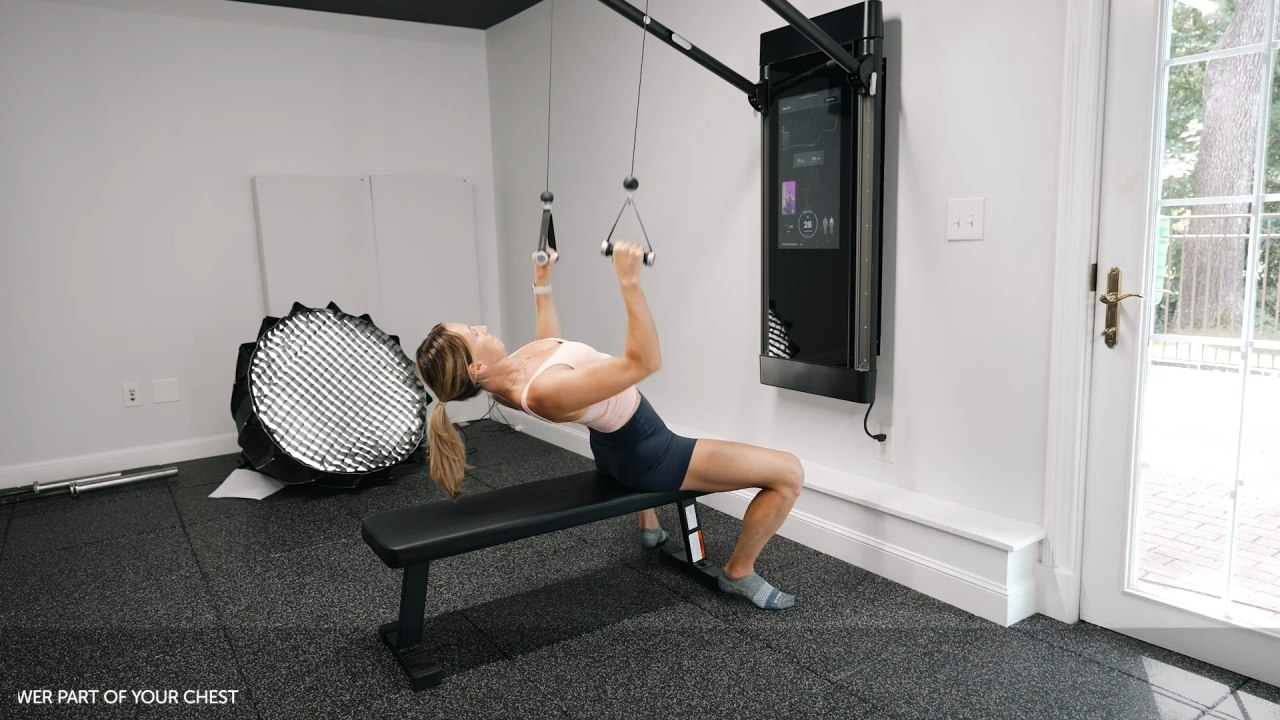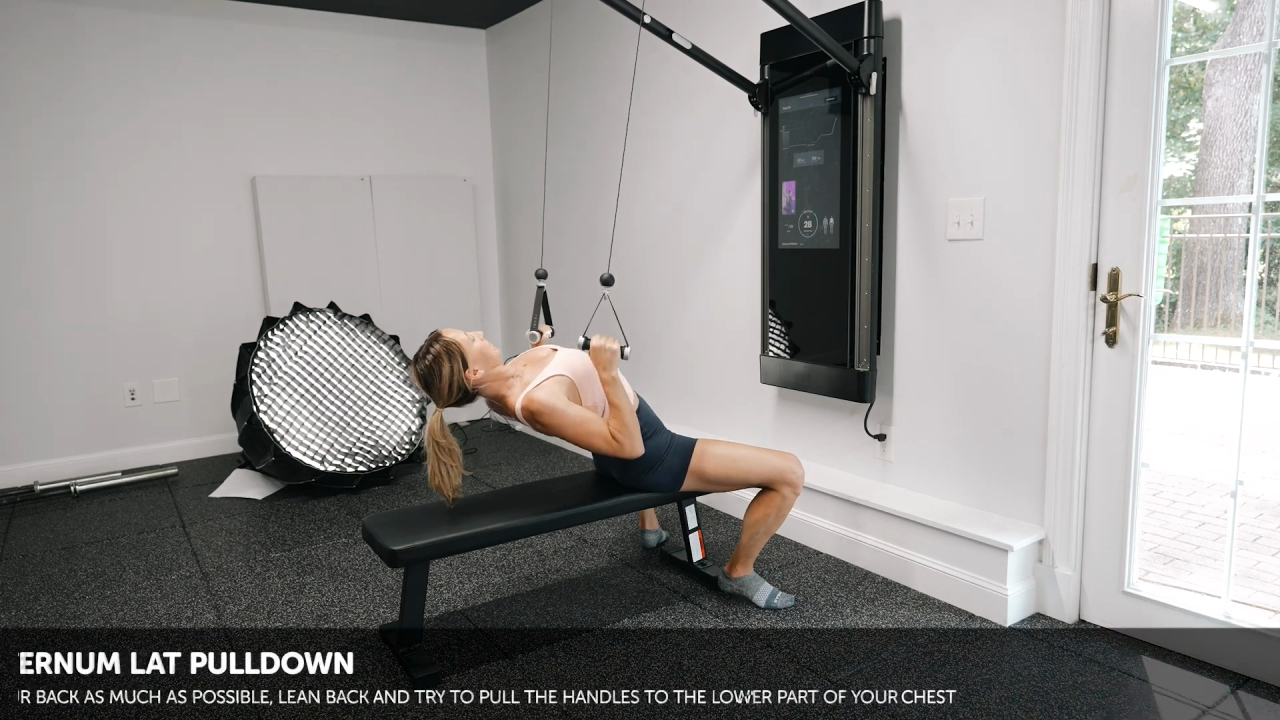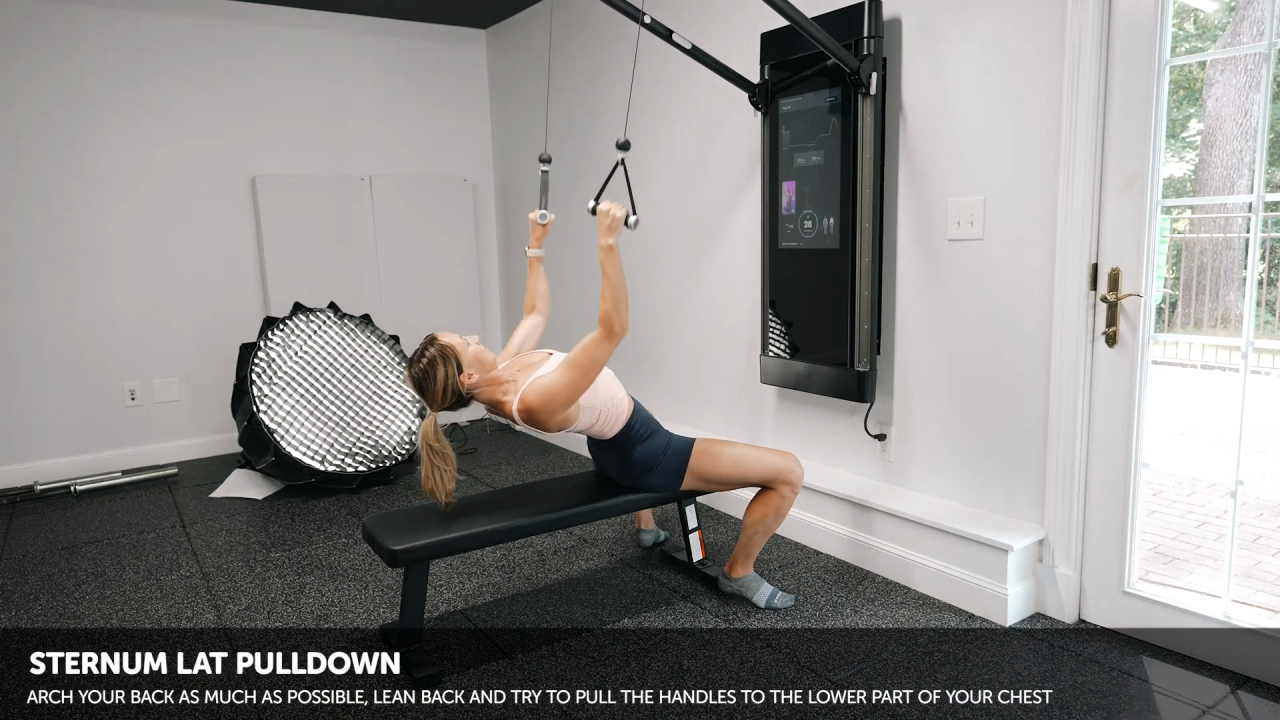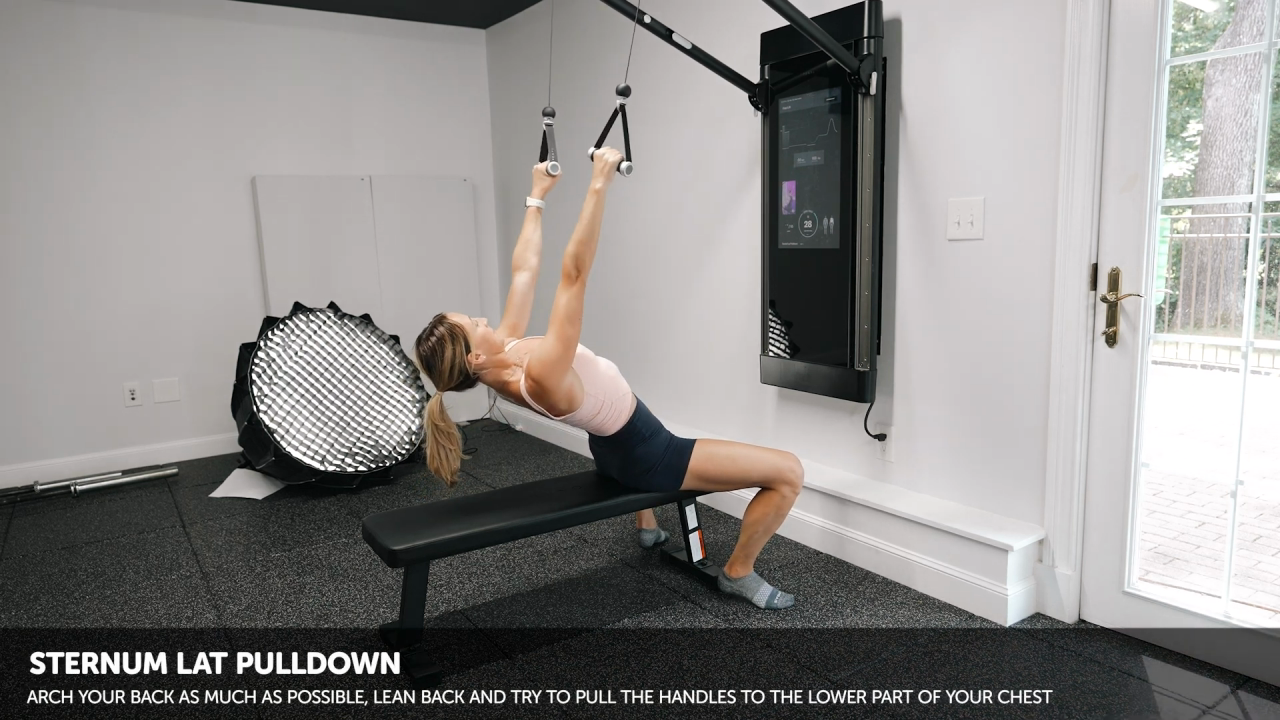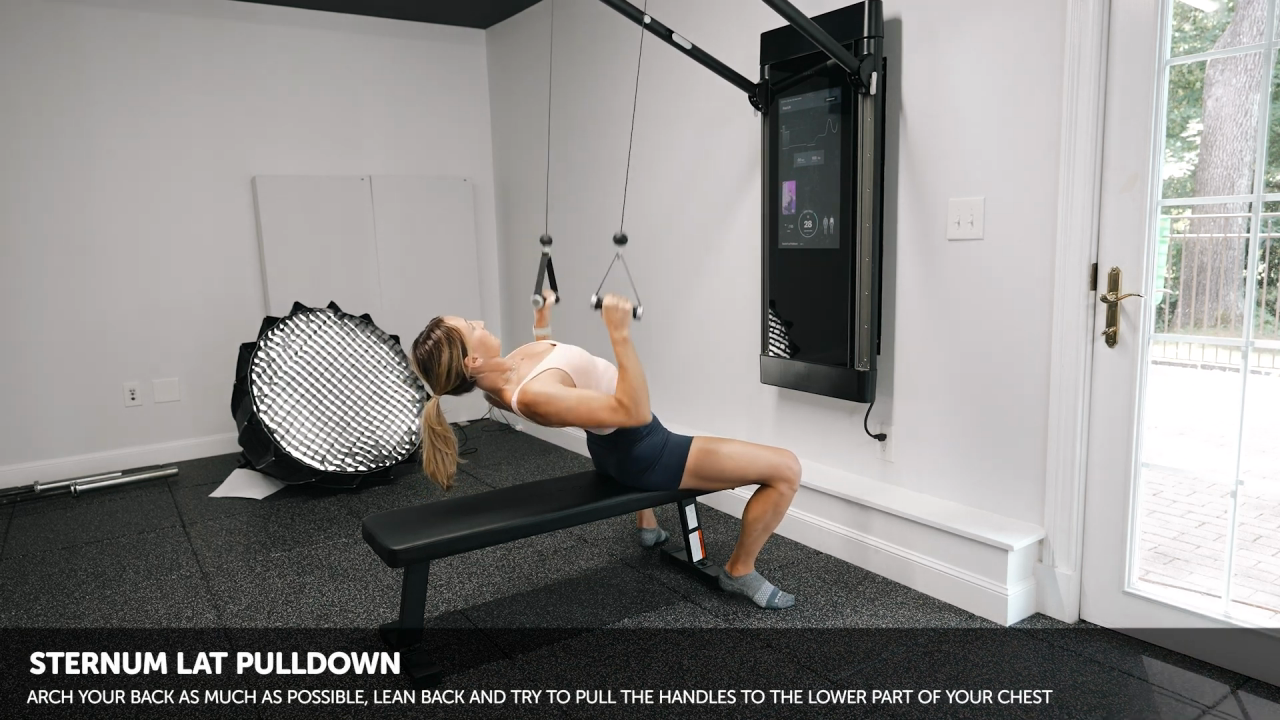
dt=1s
person 1, frame 1
left shoulder: (508, 374)
right shoulder: (544, 390)
left elbow: (547, 342)
right elbow: (646, 363)
left wrist: (542, 282)
right wrist: (629, 281)
left hip: (617, 445)
right hip: (646, 454)
right knee: (789, 473)
left ankle: (649, 525)
right ankle: (739, 574)
person 1, frame 2
left shoulder: (503, 385)
right shoulder: (535, 403)
right elbow: (630, 444)
left wrist: (537, 348)
right wrist: (607, 370)
left hip: (614, 452)
right hip: (649, 457)
right knee: (789, 472)
left ankle: (649, 526)
right ankle: (739, 573)
person 1, frame 3
left shoulder: (500, 376)
right shoulder: (535, 402)
left elbow: (535, 313)
right elbow: (613, 329)
left wrist: (535, 246)
right wrist: (608, 243)
left hip: (617, 446)
right hip: (645, 457)
left knee: (646, 404)
right knee: (788, 471)
left ankle: (646, 526)
right ankle: (738, 574)
person 1, frame 4
left shoulder: (505, 356)
right shoulder: (540, 377)
left elbow: (524, 268)
right elbow: (574, 272)
left wrist: (537, 195)
right wrist: (599, 185)
left hip: (617, 448)
right hip: (645, 456)
right knee: (788, 472)
left ankle: (647, 526)
right ankle: (738, 574)
person 1, frame 5
left shoulder: (502, 377)
right shoulder: (532, 393)
right elbow: (637, 411)
left wrist: (542, 318)
right wrist: (621, 333)
left hip: (615, 447)
right hip: (643, 454)
right knee: (786, 469)
left ankle: (647, 524)
right ankle: (739, 572)
